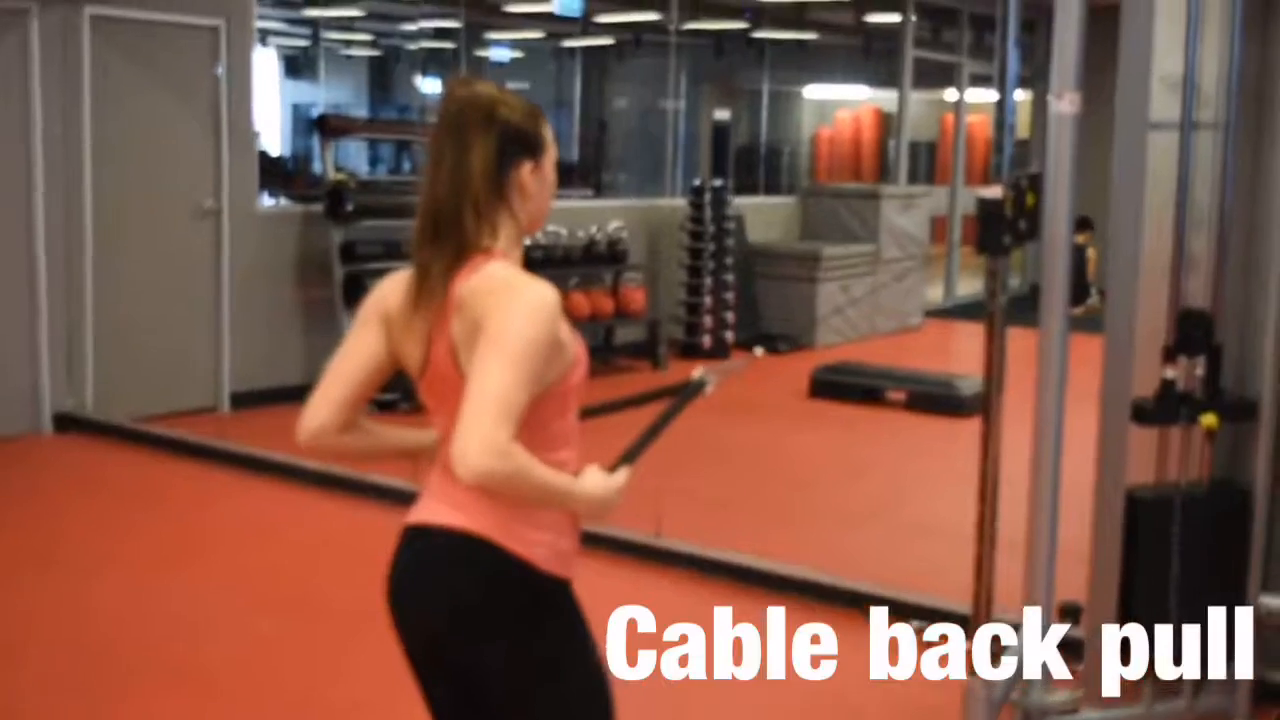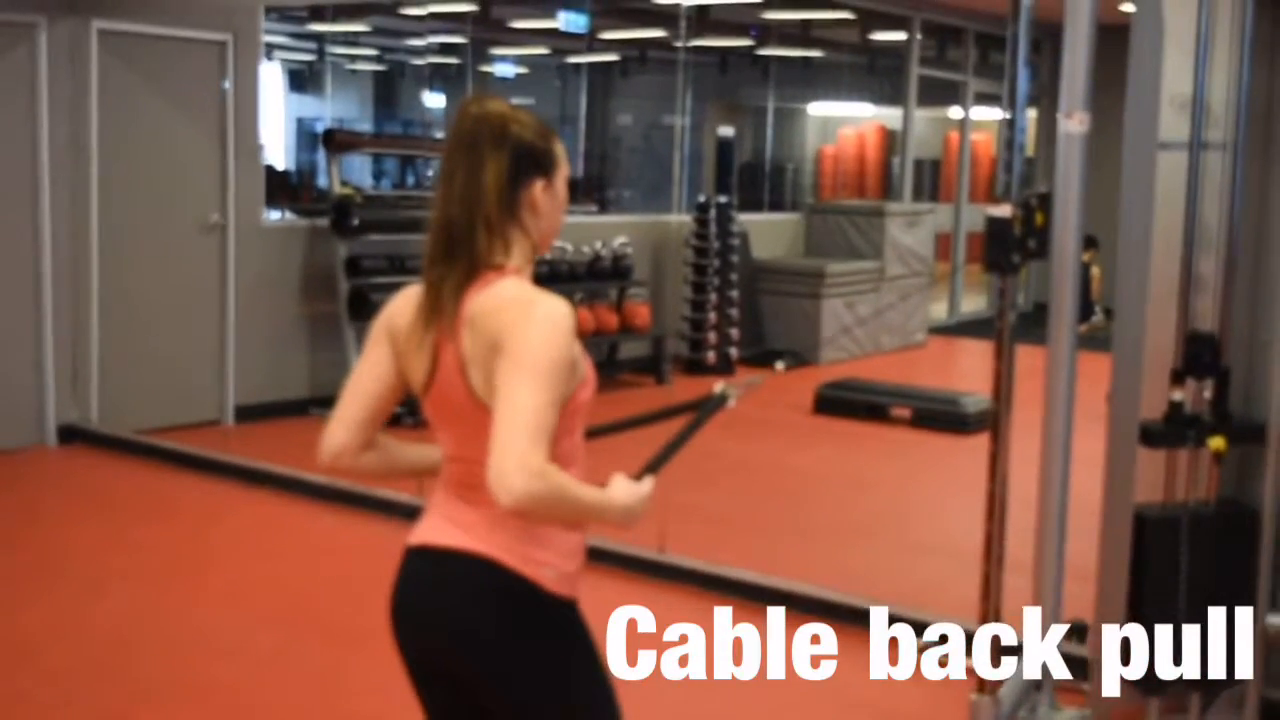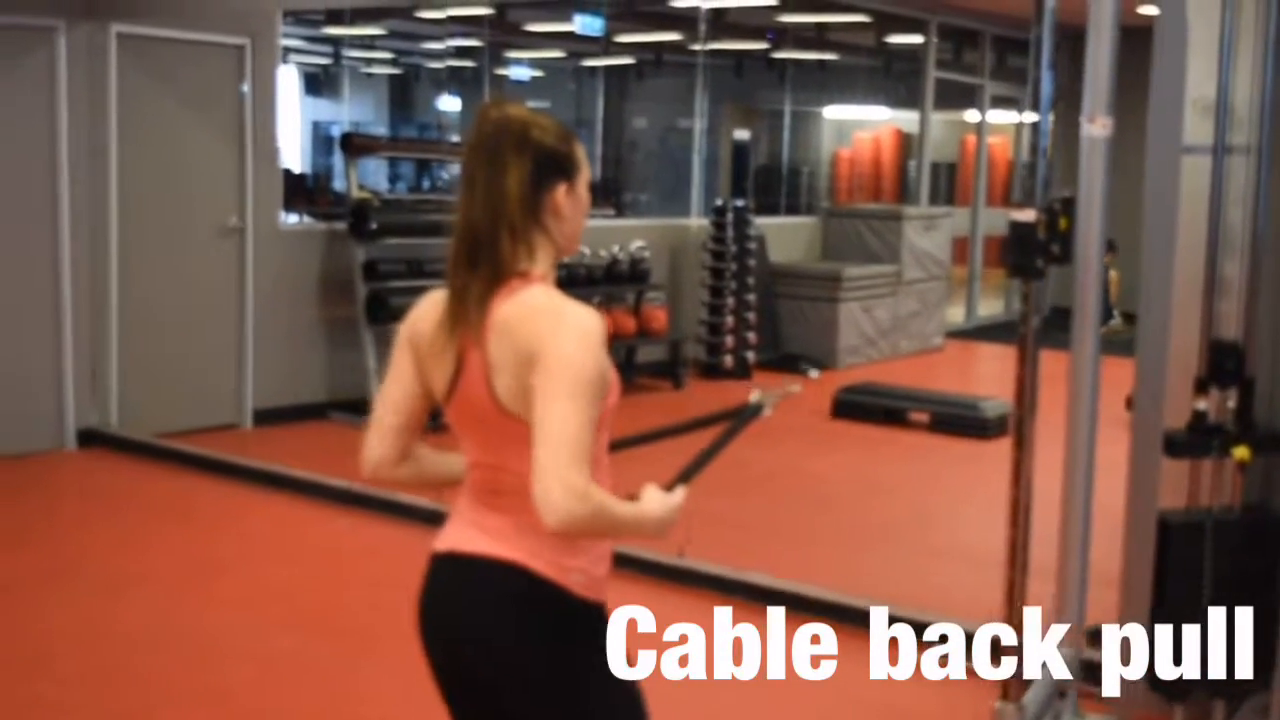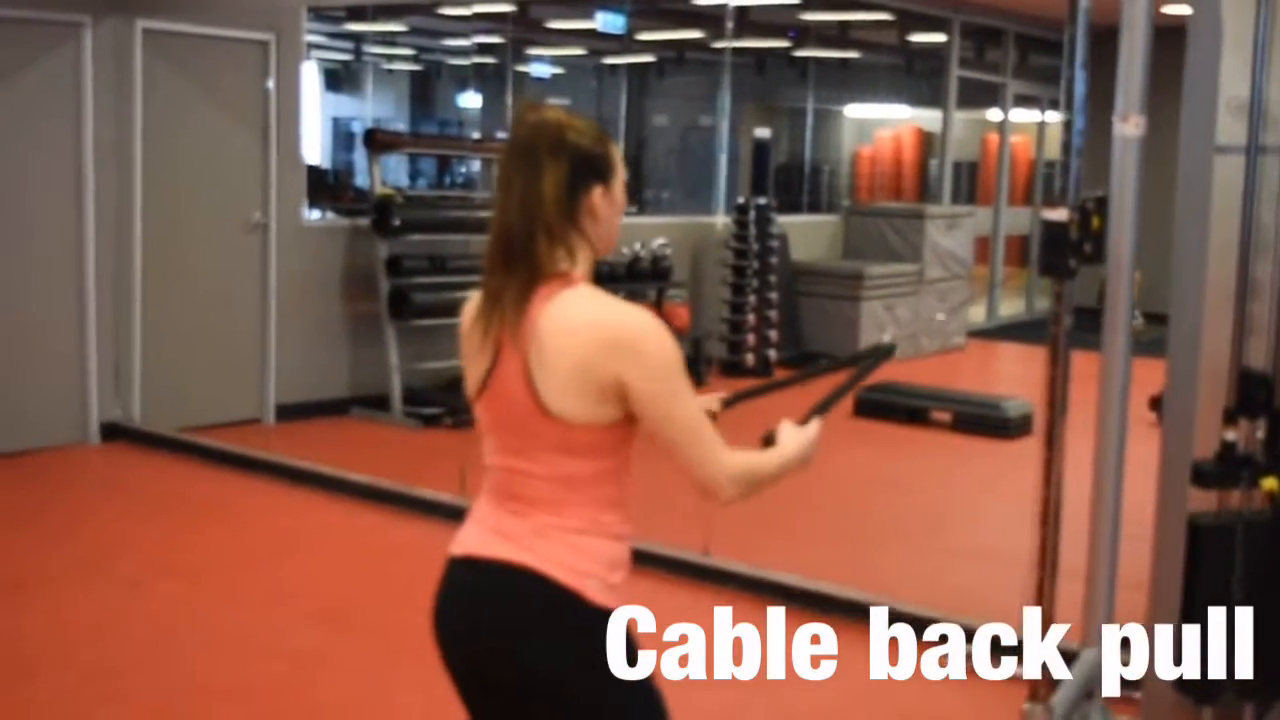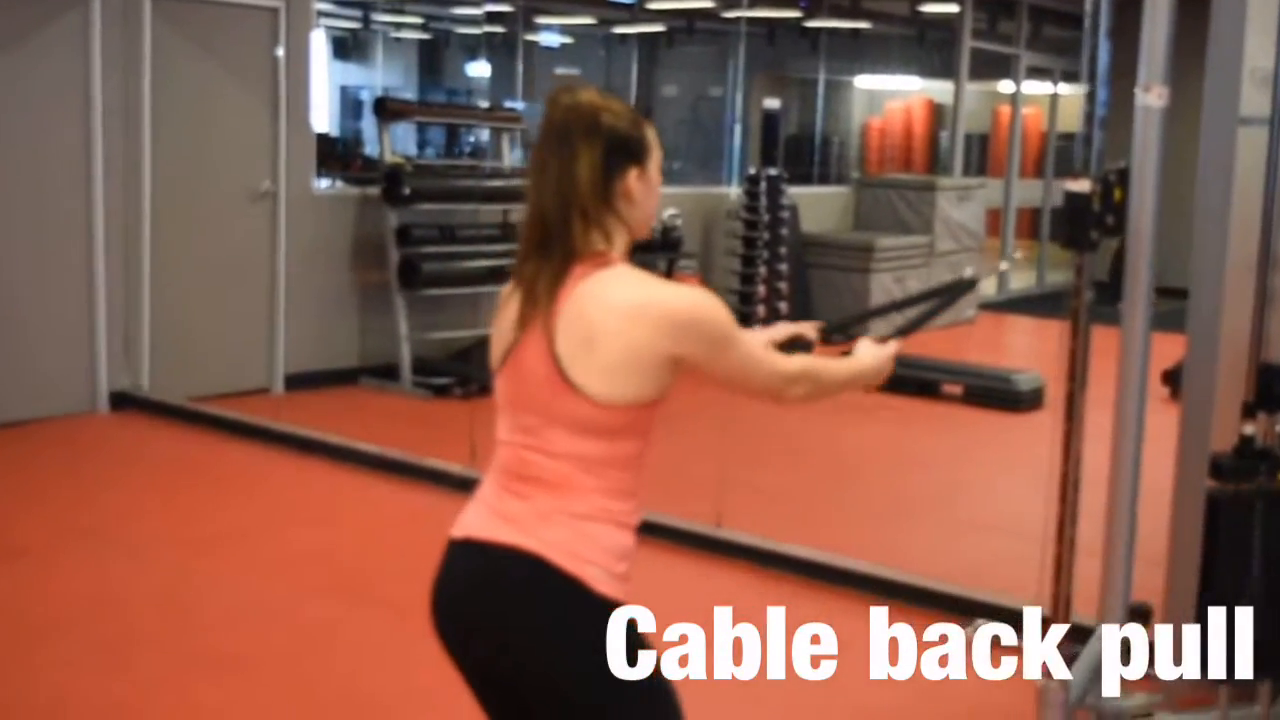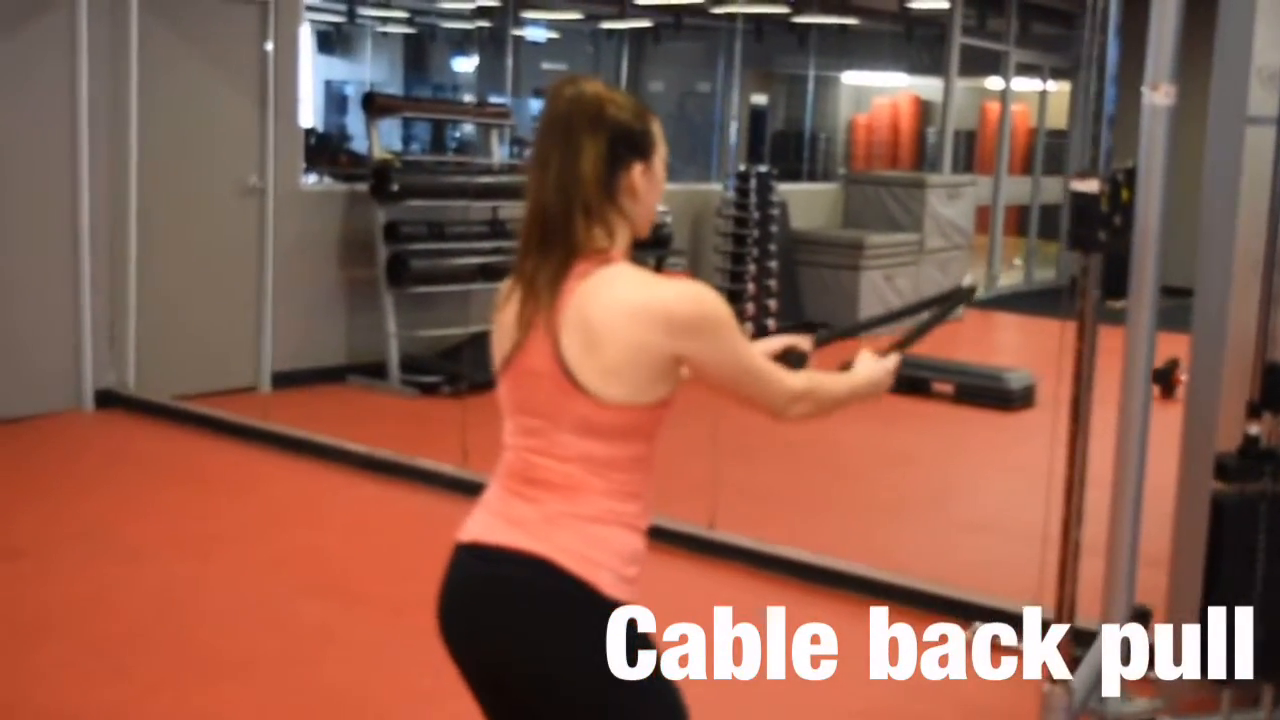
dt=0.4s
person 1, frame 1
left shoulder: (400, 294)
right shoulder: (525, 299)
left elbow: (319, 427)
right elbow: (481, 460)
right wrist: (582, 494)
left hip: (420, 569)
right hip: (506, 580)
person 1, frame 2
left shoulder: (409, 311)
right shoulder: (537, 315)
left elbow: (341, 447)
right elbow: (520, 483)
right wrist: (616, 504)
left hip: (424, 586)
right hip: (512, 599)
person 1, frame 3
left shoulder: (431, 317)
right shoulder: (565, 325)
left elbow: (381, 460)
right elbow: (563, 504)
right wrist: (648, 515)
left hip: (449, 593)
right hip: (539, 606)
person 1, frame 4
left shoulder: (480, 314)
right shoulder: (623, 330)
right elbow: (721, 479)
left wrist: (664, 411)
right wrist: (789, 450)
left hip: (466, 595)
right hip: (555, 609)
person 1, frame 5
left shoulder: (521, 295)
right shoulder: (664, 307)
right elbow: (786, 384)
left wrist: (750, 340)
right wrist: (862, 369)
left hip: (466, 579)
right hip: (558, 596)
person 1, frame 6
left shoulder: (520, 294)
right shoulder: (668, 306)
right elbow: (787, 398)
left wrist: (741, 351)
right wrist: (864, 379)
left hip: (473, 583)
right hip: (567, 602)
